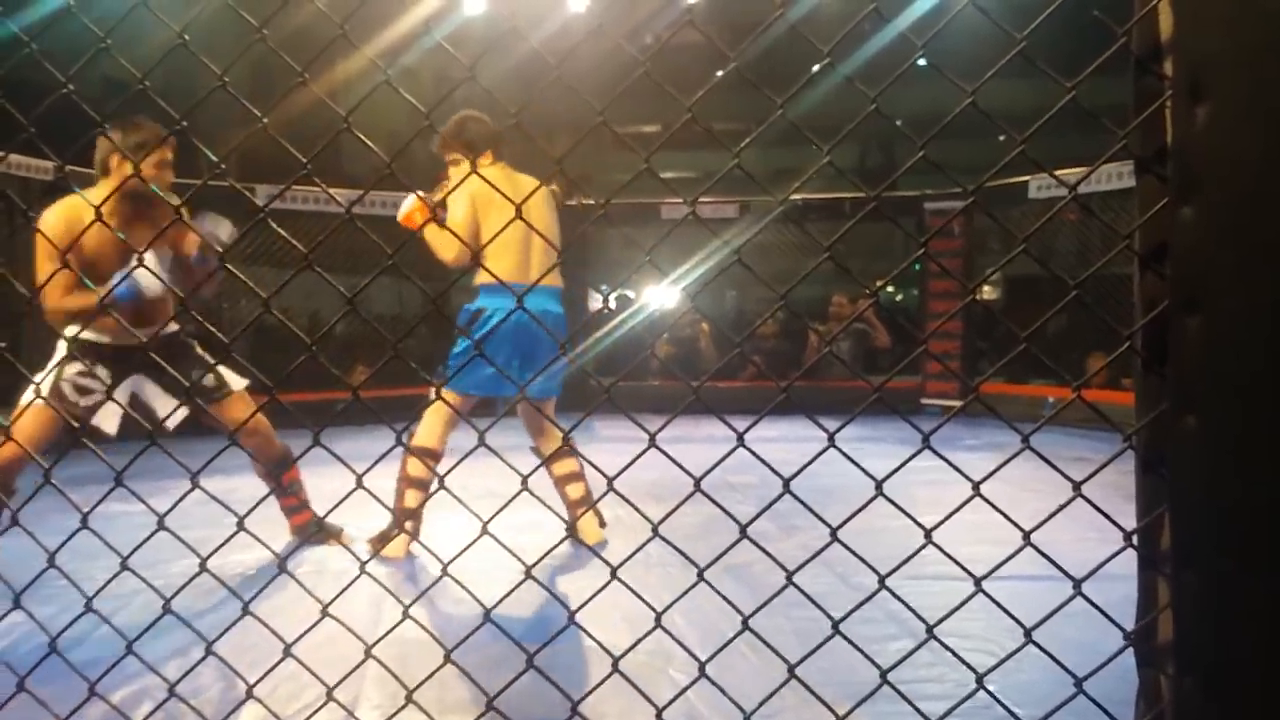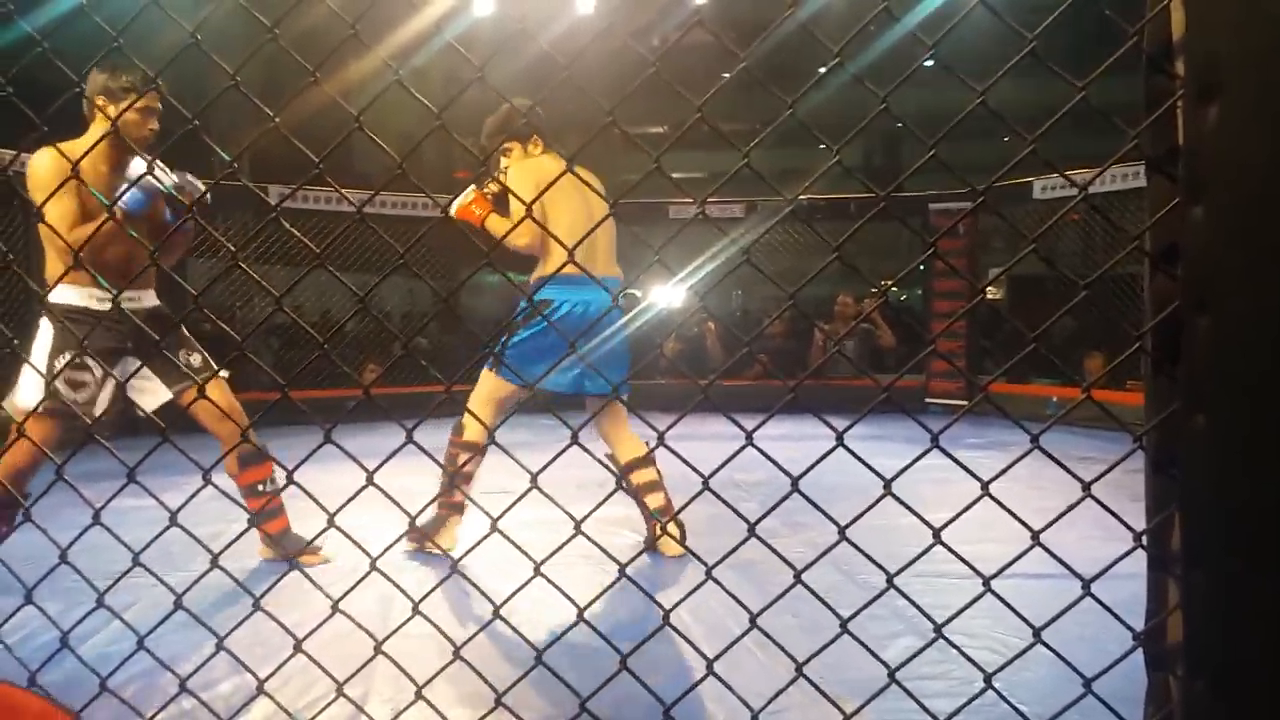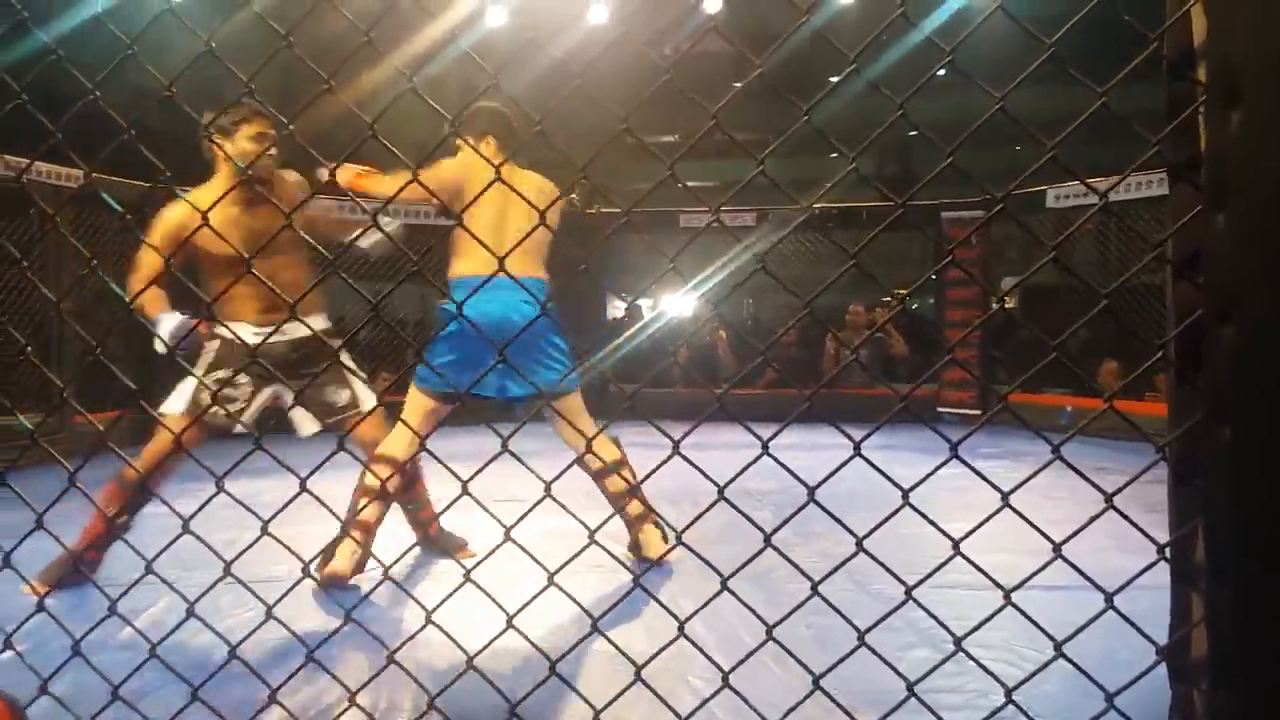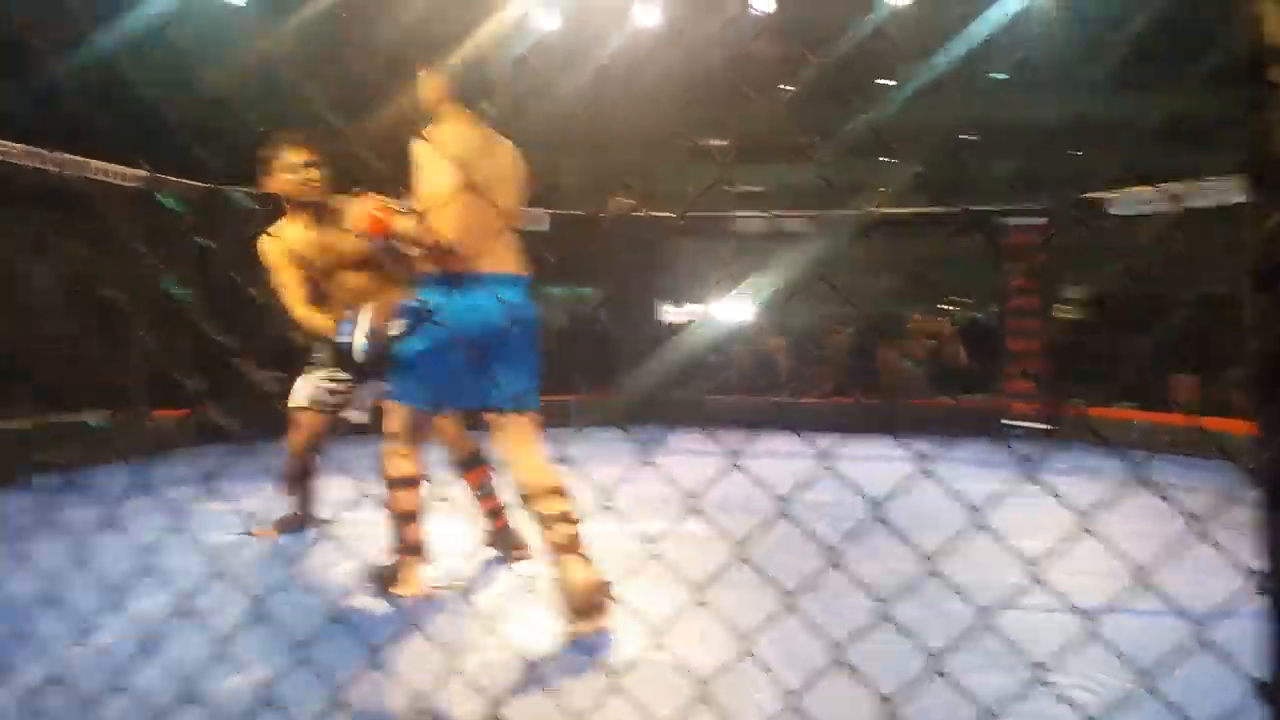
dt=0.5s
person 1, frame 1
left shoulder: (472, 183)
right shoulder: (539, 189)
left elbow: (457, 254)
left wrist: (424, 222)
left hip: (499, 308)
right hip: (547, 308)
left knee: (438, 415)
right knee: (540, 422)
left ankle: (401, 529)
right ankle: (587, 516)
person 1, frame 2
left shoulder: (530, 170)
right shoulder: (586, 181)
left elbow: (526, 240)
left wrist: (481, 215)
left hip: (558, 302)
right hip: (604, 304)
left knee: (481, 405)
right knee: (613, 425)
left ankle: (445, 520)
right ankle: (667, 531)
person 1, frame 3
left shoulder: (465, 169)
right shoulder: (546, 188)
left elbow: (394, 187)
left wrist: (345, 177)
left hip: (470, 306)
right hip: (528, 307)
left knee: (411, 426)
right knee: (580, 426)
left ankle: (351, 547)
right ankle: (648, 535)
person 1, frame 4
left shoulder: (439, 140)
right shoulder: (505, 149)
left elbow: (451, 234)
left wrist: (397, 220)
left hip: (451, 302)
right hip: (511, 302)
left knee: (400, 432)
right knee: (524, 450)
left ankle: (410, 565)
right ankle: (578, 579)
person 2, frame 1
left shoulder: (167, 213)
right shoulder: (63, 220)
left elbow: (195, 286)
right elbow: (54, 307)
left wrist: (206, 260)
right wrist: (126, 289)
left hip: (161, 344)
right hip: (92, 349)
left knee: (255, 426)
left ankle: (302, 519)
person 2, frame 2
left shoulder: (144, 171)
right shoulder: (53, 164)
left elbow: (167, 257)
right elbow: (72, 250)
left wrist: (182, 208)
right wrist: (131, 203)
left hip: (145, 316)
right hip: (79, 319)
left knee: (231, 419)
left ankle: (276, 534)
person 2, frame 3
left shoulder: (285, 185)
right shoulder: (184, 216)
left elbow: (328, 226)
right elbow: (142, 285)
right wrist: (167, 320)
left hip: (307, 342)
right hip: (238, 348)
left knee: (378, 441)
right knee: (156, 453)
left ankle: (427, 529)
right ankle: (82, 554)
person 2, frame 4
right shoulder: (276, 242)
right elbow: (301, 310)
right hip: (342, 345)
left knee: (451, 430)
right knee: (300, 444)
left ankle: (499, 526)
right ankle: (302, 511)
